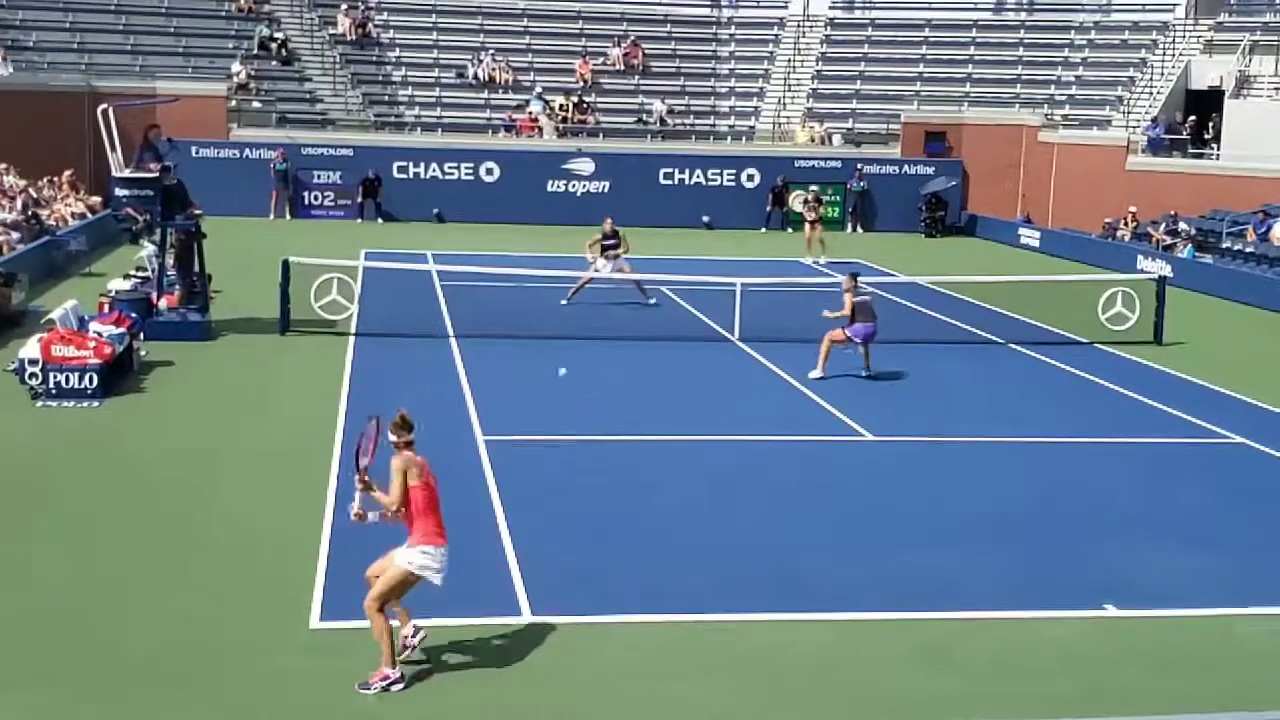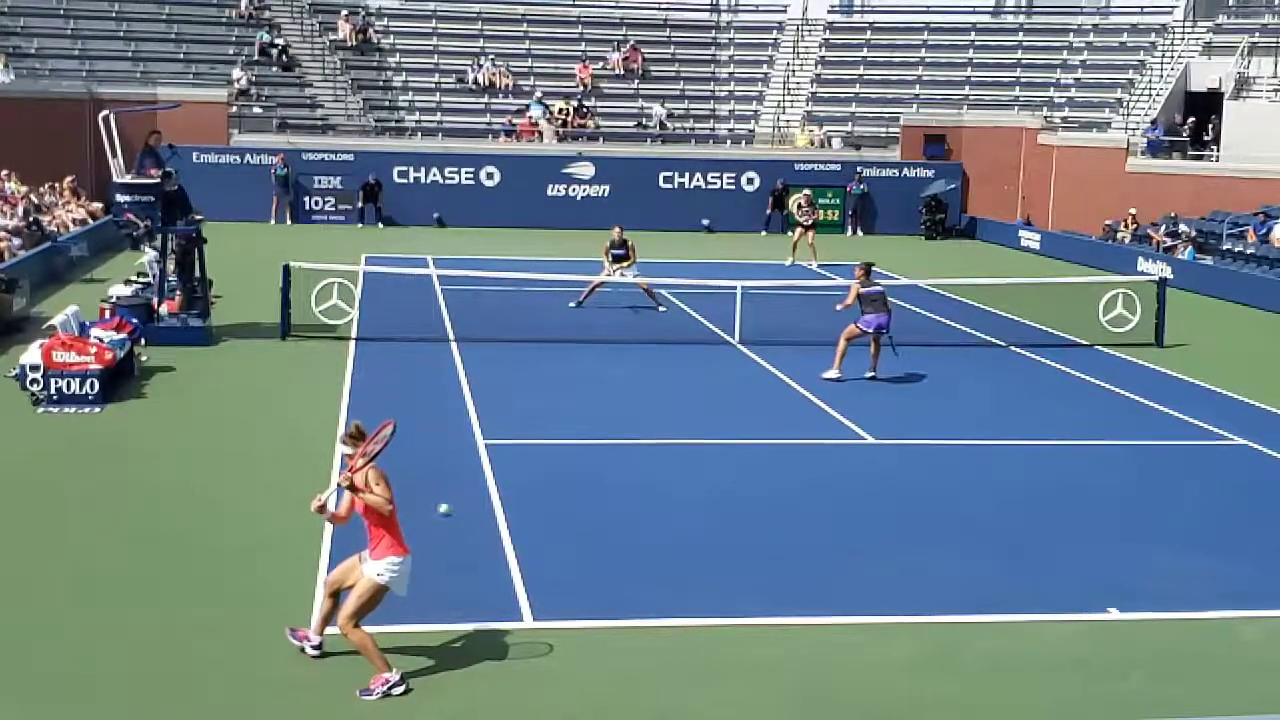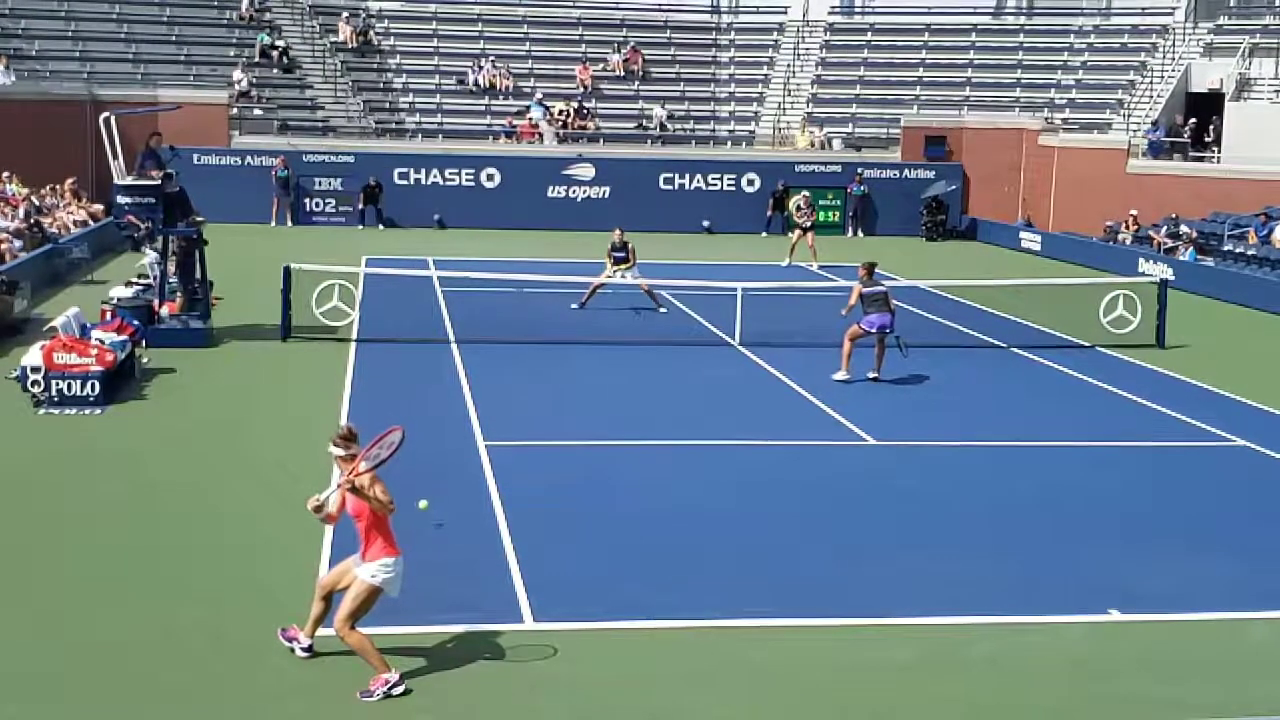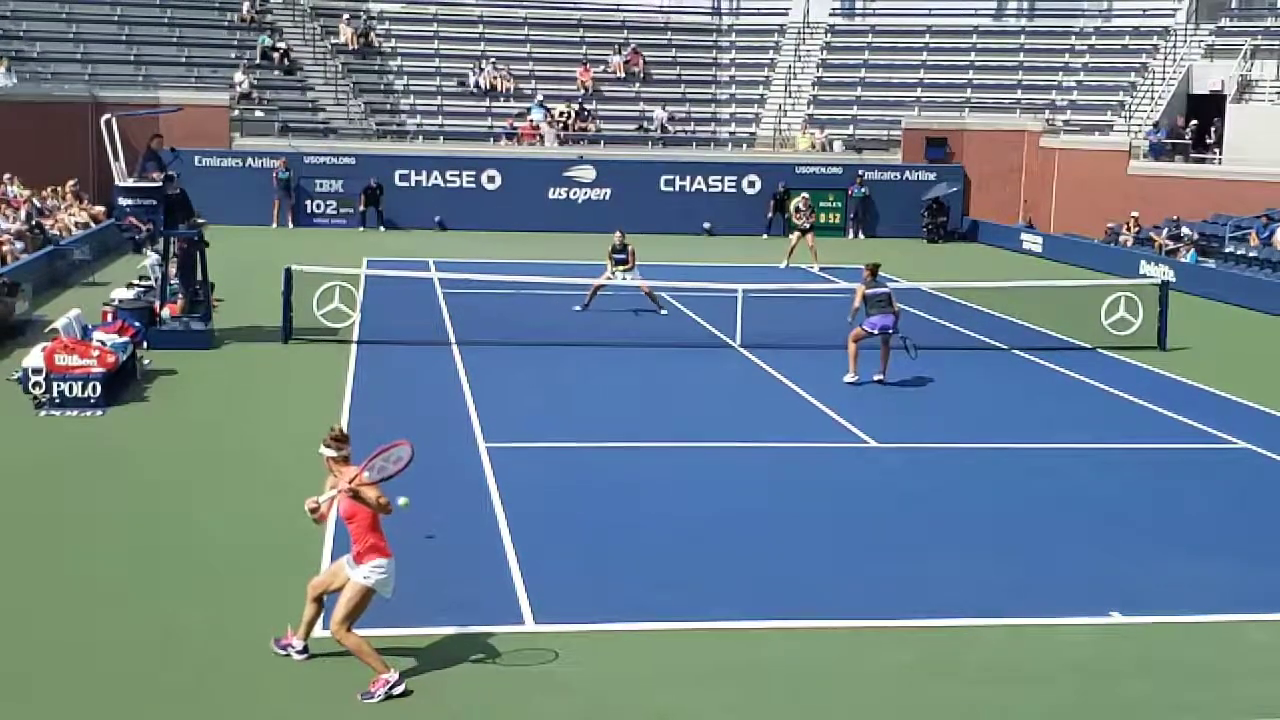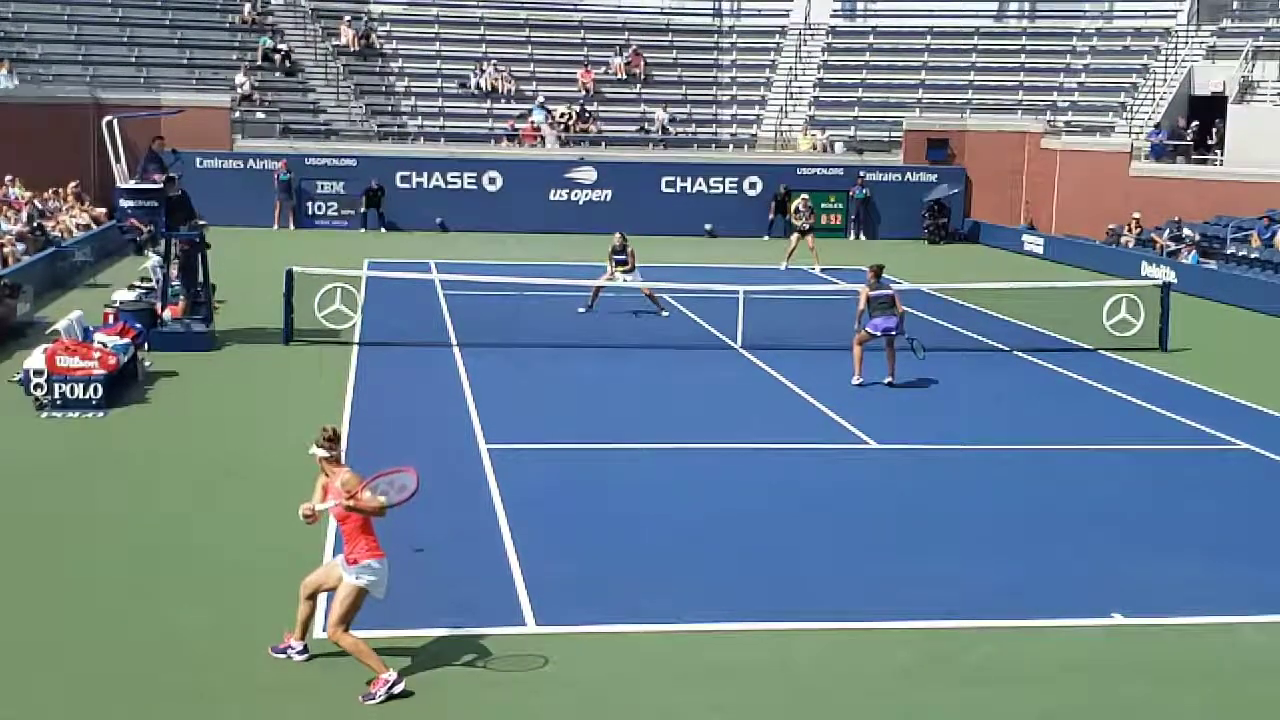
dt=1s
person 1, frame 1
left shoulder: (399, 462)
right shoulder: (420, 464)
left elbow: (395, 504)
left wrist: (371, 490)
right wrist: (368, 515)
left hip: (424, 548)
right hip: (427, 545)
left knee: (373, 603)
right knee: (373, 575)
left ankle: (391, 672)
right ankle: (411, 631)
person 1, frame 2
left shoulder: (370, 472)
right shoulder: (355, 476)
left elbow: (387, 507)
right elbow: (342, 517)
left wrist: (355, 491)
right wrist: (324, 511)
left hip: (389, 559)
right hip: (375, 554)
left knee: (346, 622)
right knee: (332, 583)
left ankle: (390, 678)
right ankle: (314, 639)
person 1, frame 3
left shoulder: (365, 476)
right shoulder: (345, 480)
left elbow: (389, 508)
right elbow: (332, 518)
left wrist: (359, 493)
right wrist: (319, 511)
left hip: (381, 561)
right hip: (366, 556)
left knee: (342, 626)
right knee: (324, 587)
left ankle: (389, 679)
right ankle: (304, 640)
person 1, frame 4
left shoulder: (356, 476)
right shoulder: (333, 480)
left elbow: (386, 507)
right elbow: (321, 519)
left wrist: (358, 497)
right wrist: (313, 509)
left hip: (373, 563)
right hip: (358, 558)
left knee: (339, 629)
right knee: (315, 588)
left ankle: (389, 678)
right ankle: (298, 643)
person 1, frame 5
left shoulder: (346, 478)
right shoulder: (324, 480)
left elbow: (381, 509)
right elbow: (313, 518)
left wrist: (355, 507)
right wrist: (306, 512)
left hip: (366, 563)
right hip: (350, 559)
left knee: (336, 631)
right knee: (307, 588)
left ankle: (388, 678)
right ankle: (297, 644)
